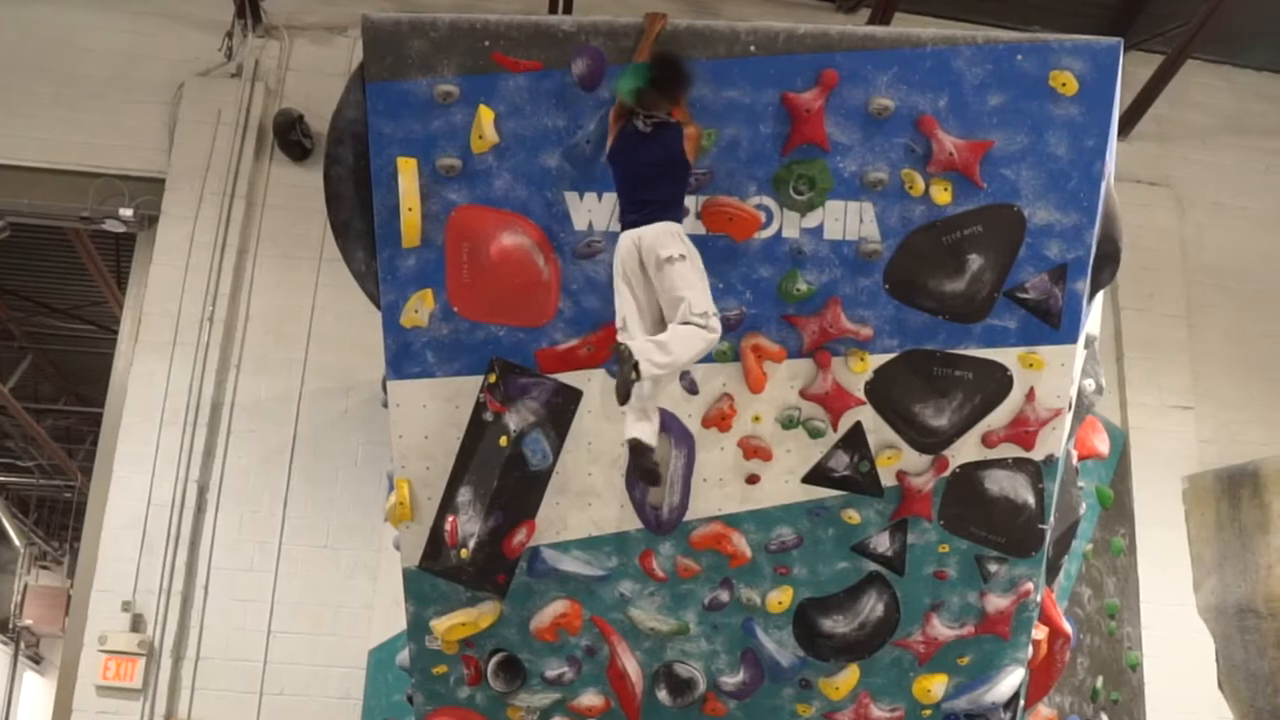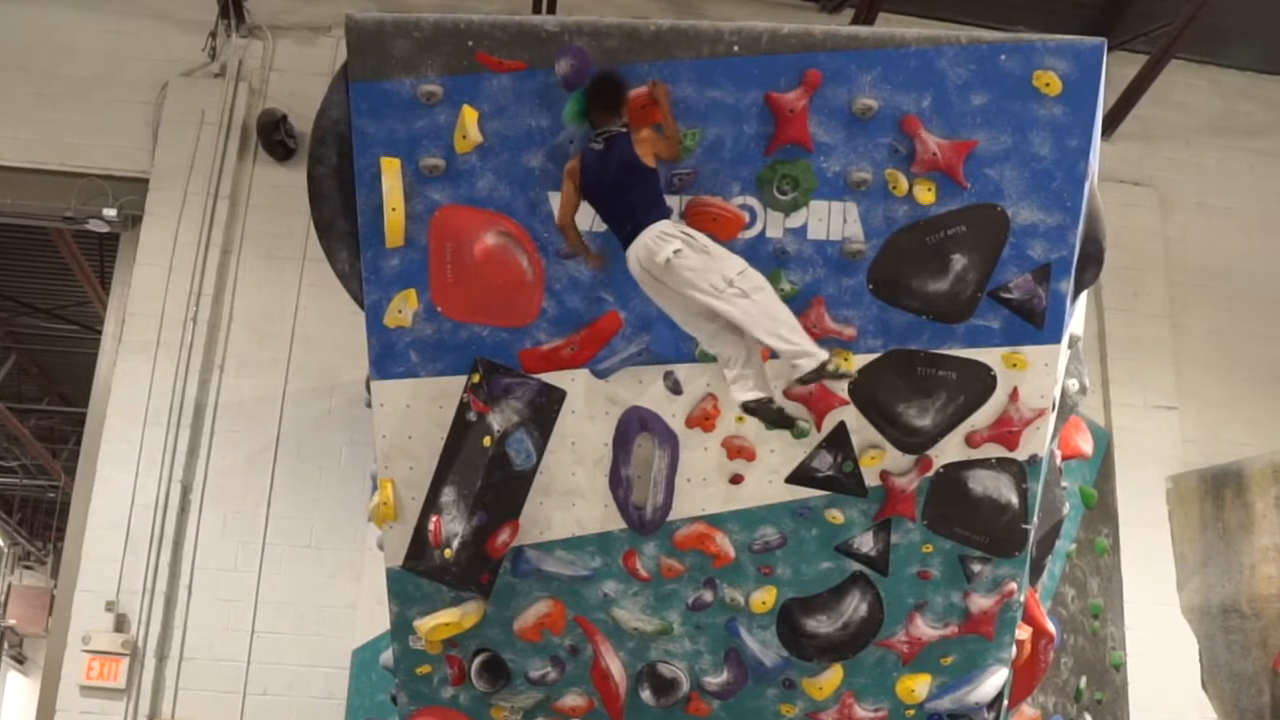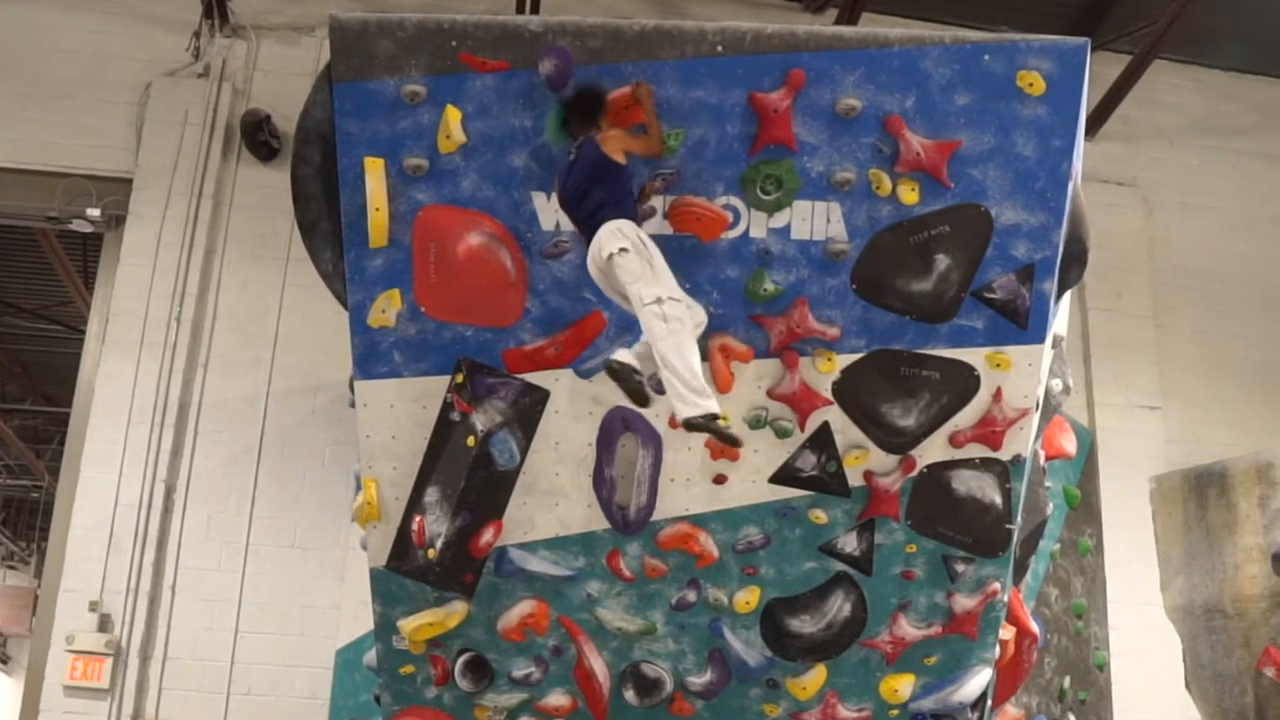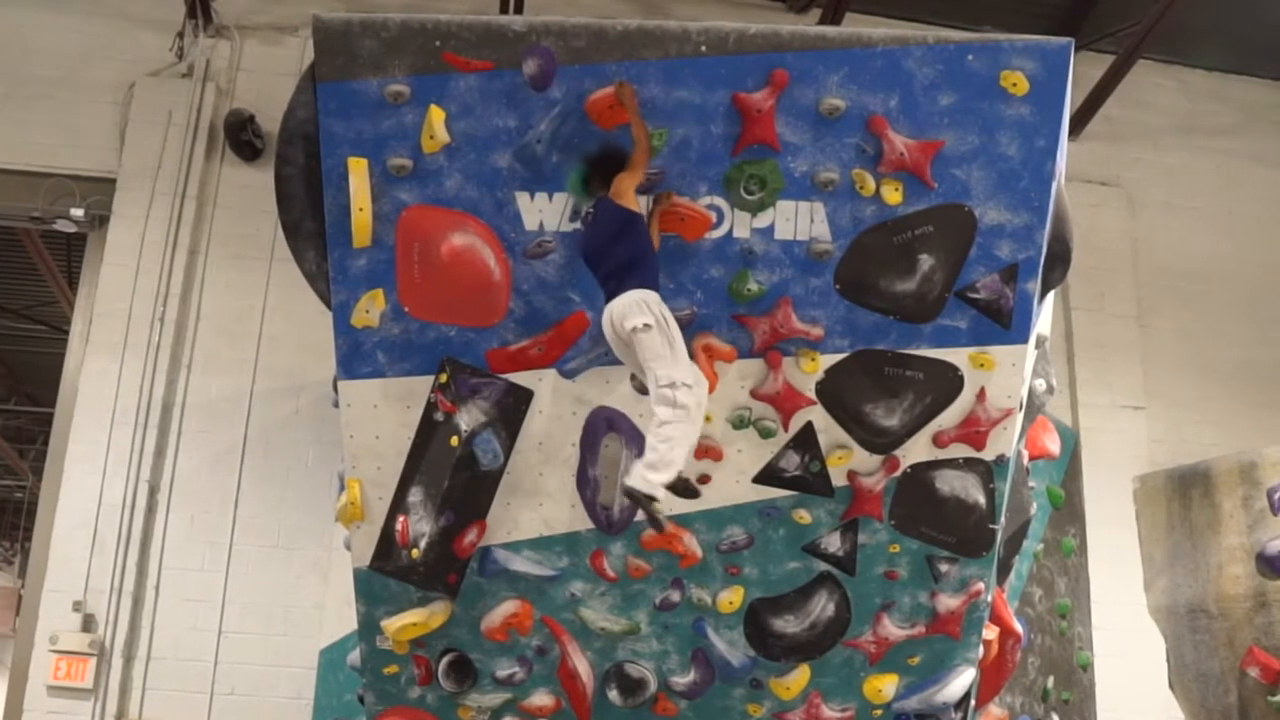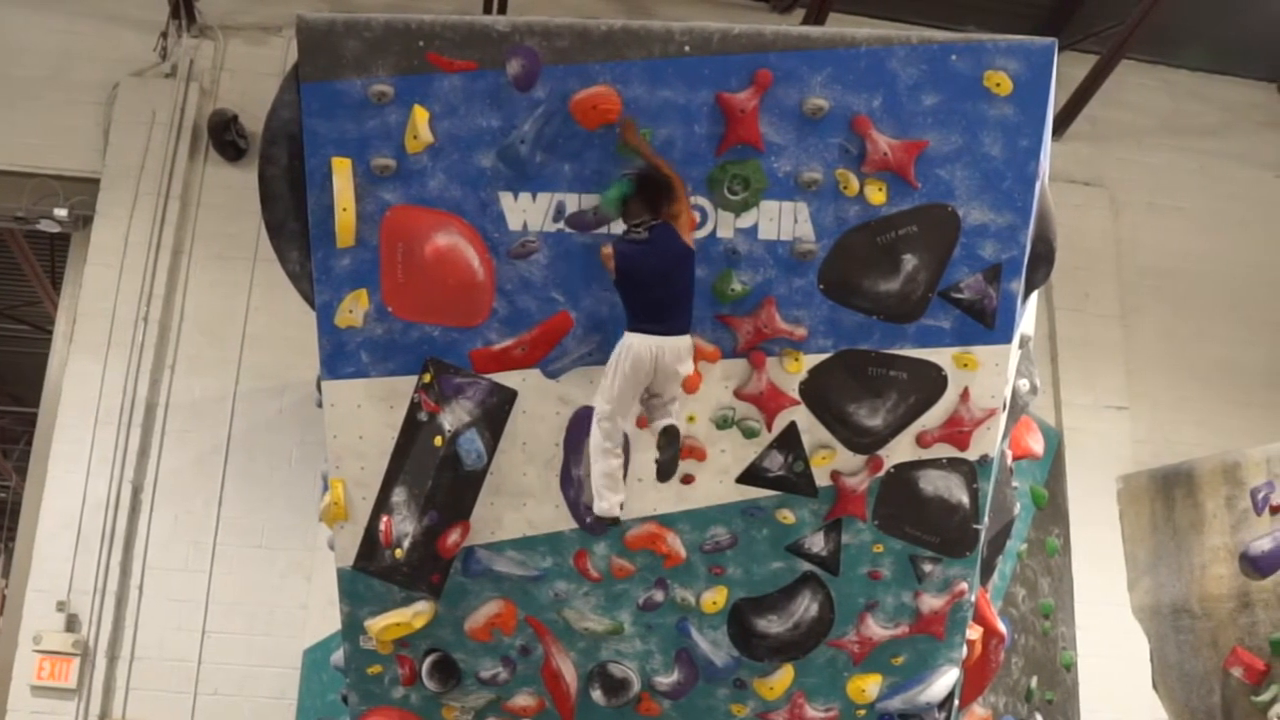
dt=1s
person 1, frame 1
left shoulder: (618, 127)
right shoulder: (685, 134)
left elbow: (632, 81)
left wrist: (649, 35)
right wrist: (679, 110)
left hip: (627, 242)
right hip: (665, 235)
left knee: (639, 342)
right knee: (701, 327)
left ankle: (639, 436)
right ankle: (637, 357)
person 1, frame 2
left shoulder: (576, 167)
right shoulder: (641, 139)
left elbow: (565, 223)
right elbow: (673, 149)
left wrist: (588, 254)
right wrist: (664, 105)
left hip: (638, 257)
right hip: (664, 238)
left knee: (720, 328)
right knee: (748, 287)
left ankle: (753, 393)
right ankle: (810, 360)
person 1, frame 3
left shoulder: (565, 179)
right shoulder: (610, 139)
right elbow: (655, 145)
left wrist: (635, 201)
right wrist: (646, 105)
left hip: (597, 255)
right hip: (620, 238)
left knee: (690, 316)
right knee: (669, 318)
left ankle: (630, 362)
right ankle: (698, 409)
person 1, frame 4
left shoulder: (590, 234)
right shoulder: (619, 193)
right elbow: (643, 152)
left wrist: (654, 213)
right wrist: (631, 108)
left hip: (615, 313)
right hip: (640, 306)
left knee: (691, 387)
right knee: (679, 396)
left ankle: (665, 470)
right ankle: (645, 482)
person 1, frame 5
left shoulder: (612, 252)
right shoulder: (679, 231)
right elbow: (678, 186)
right wrist: (638, 144)
left hip: (637, 345)
right hip: (677, 345)
left knee: (608, 422)
right knee: (663, 402)
left ankle: (607, 509)
right ankle: (667, 431)
